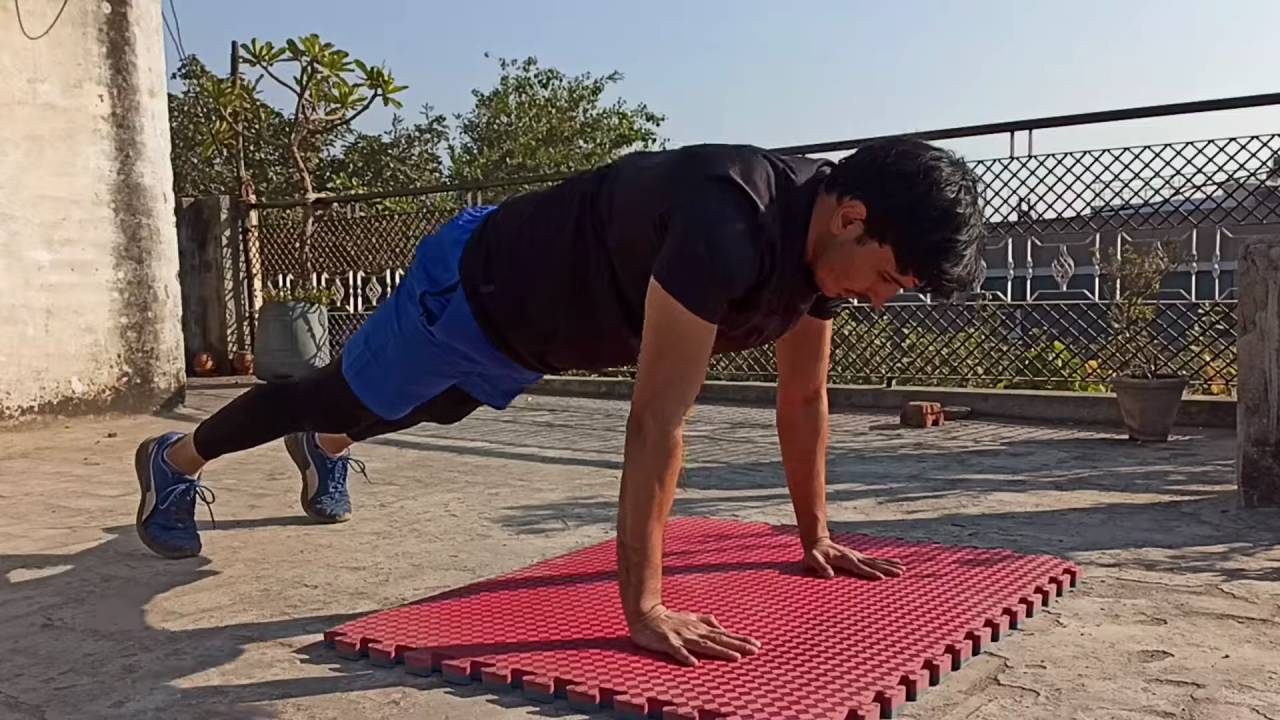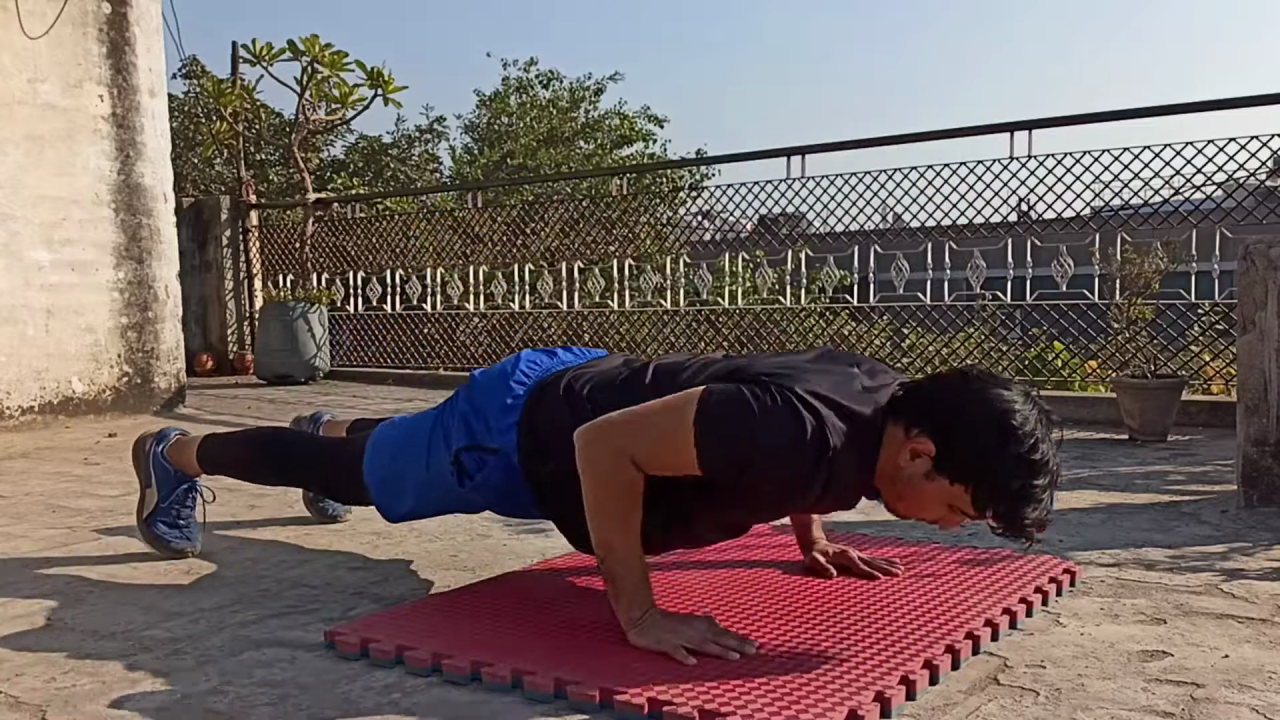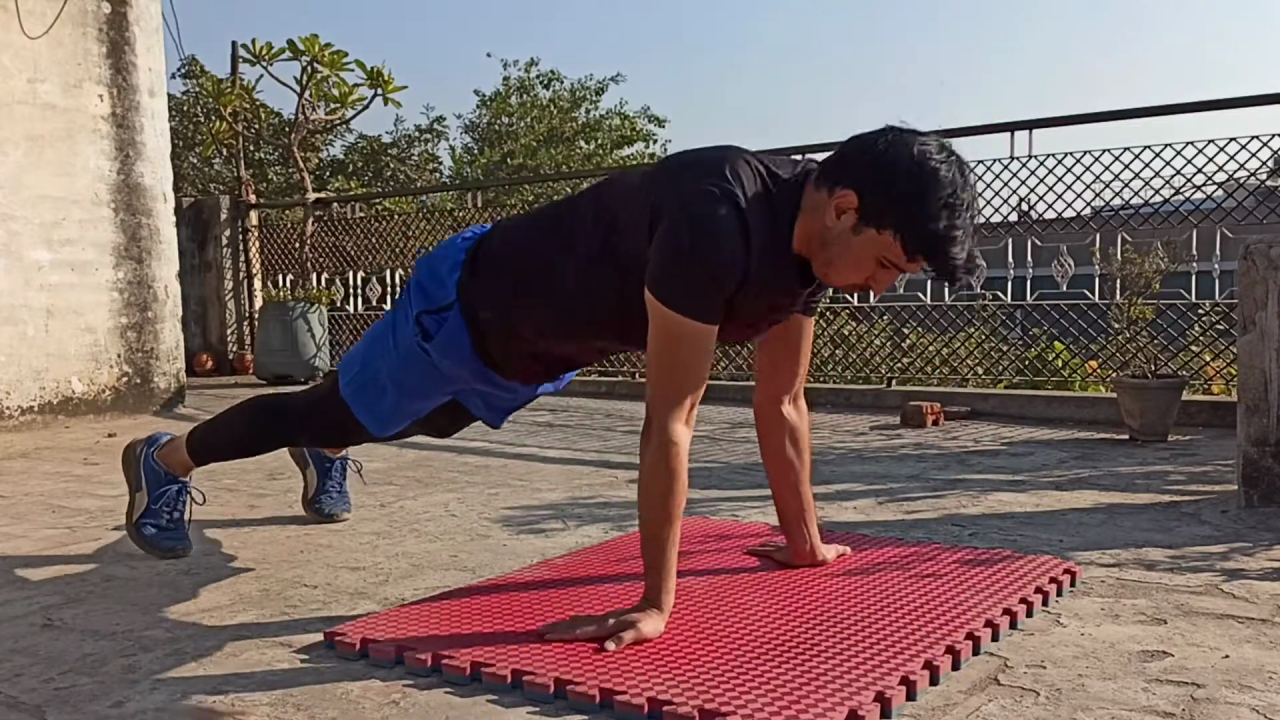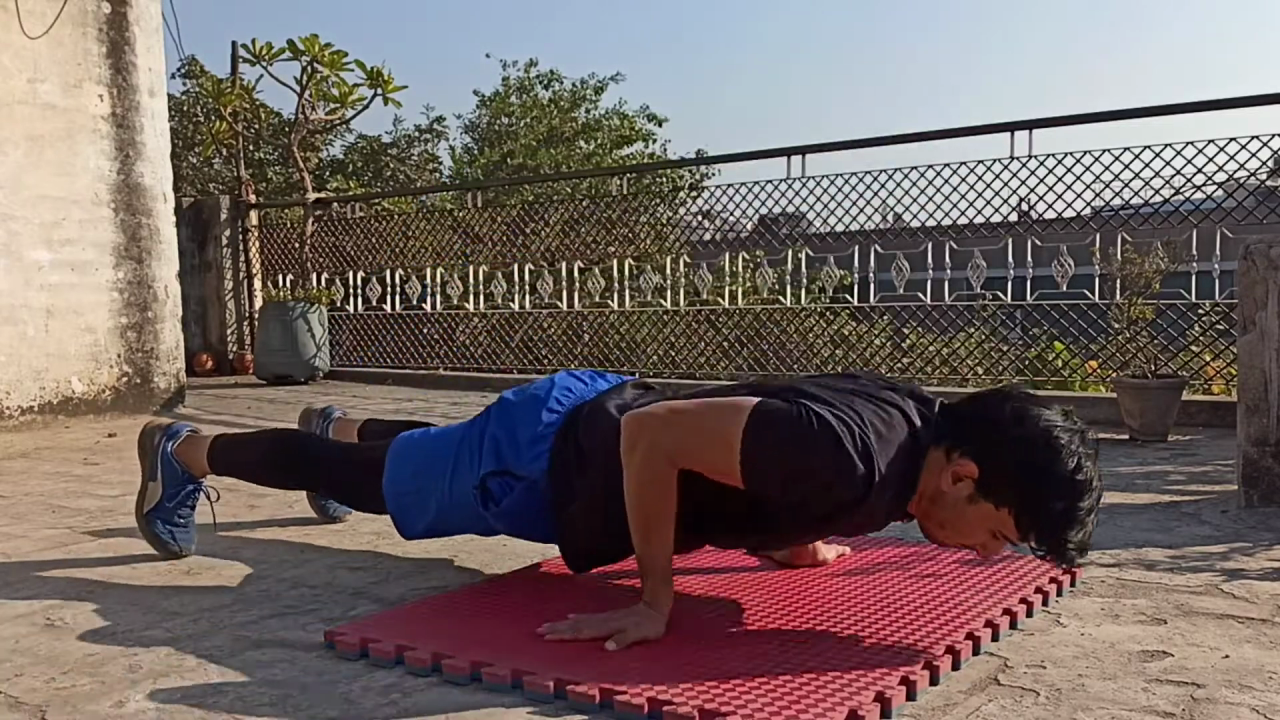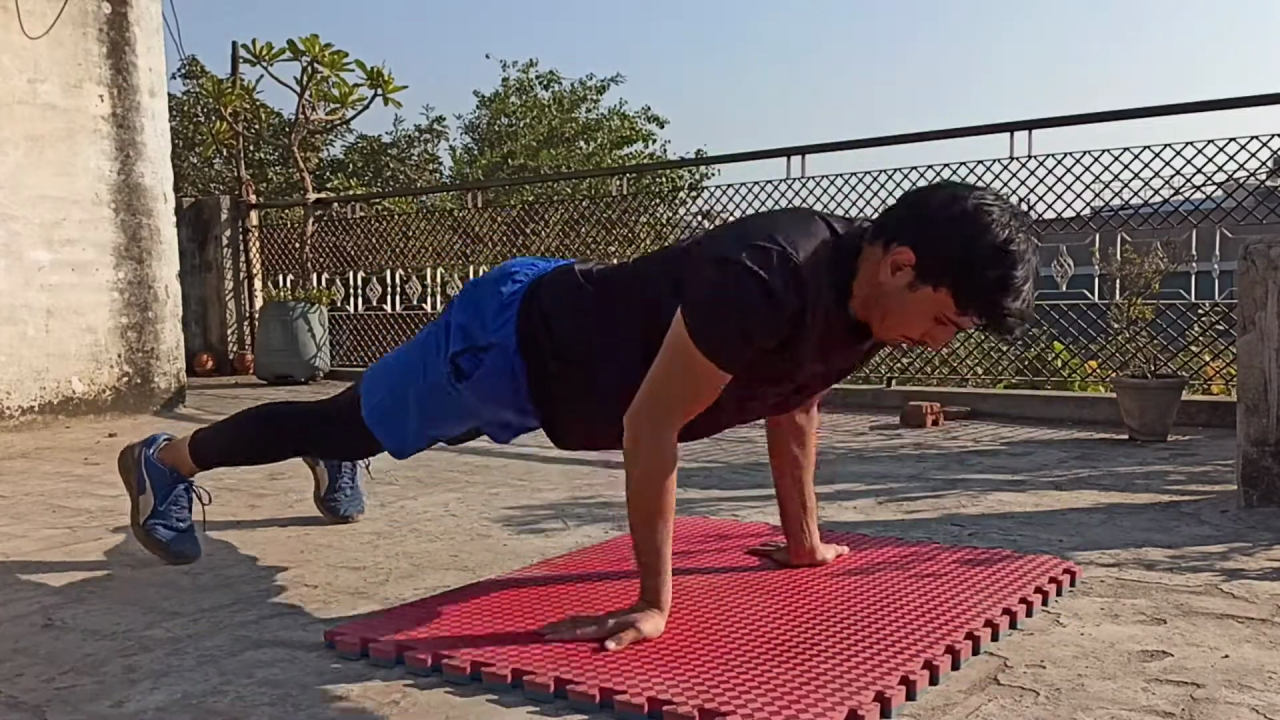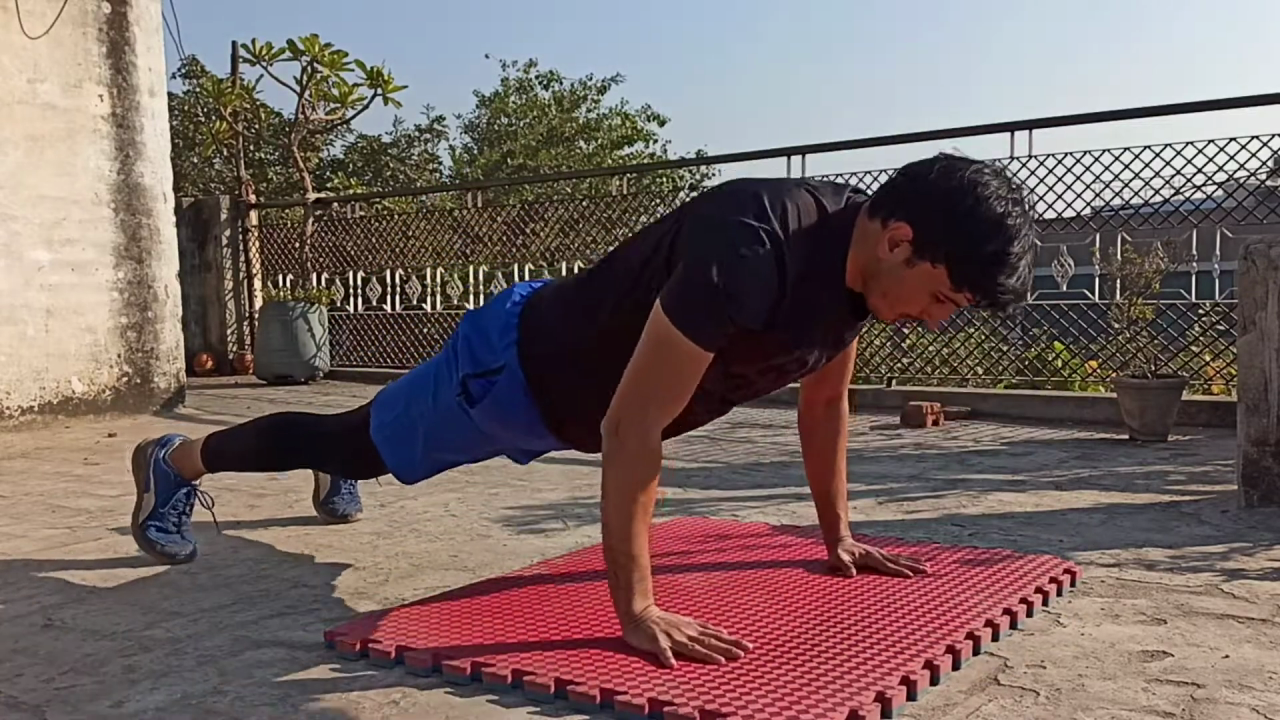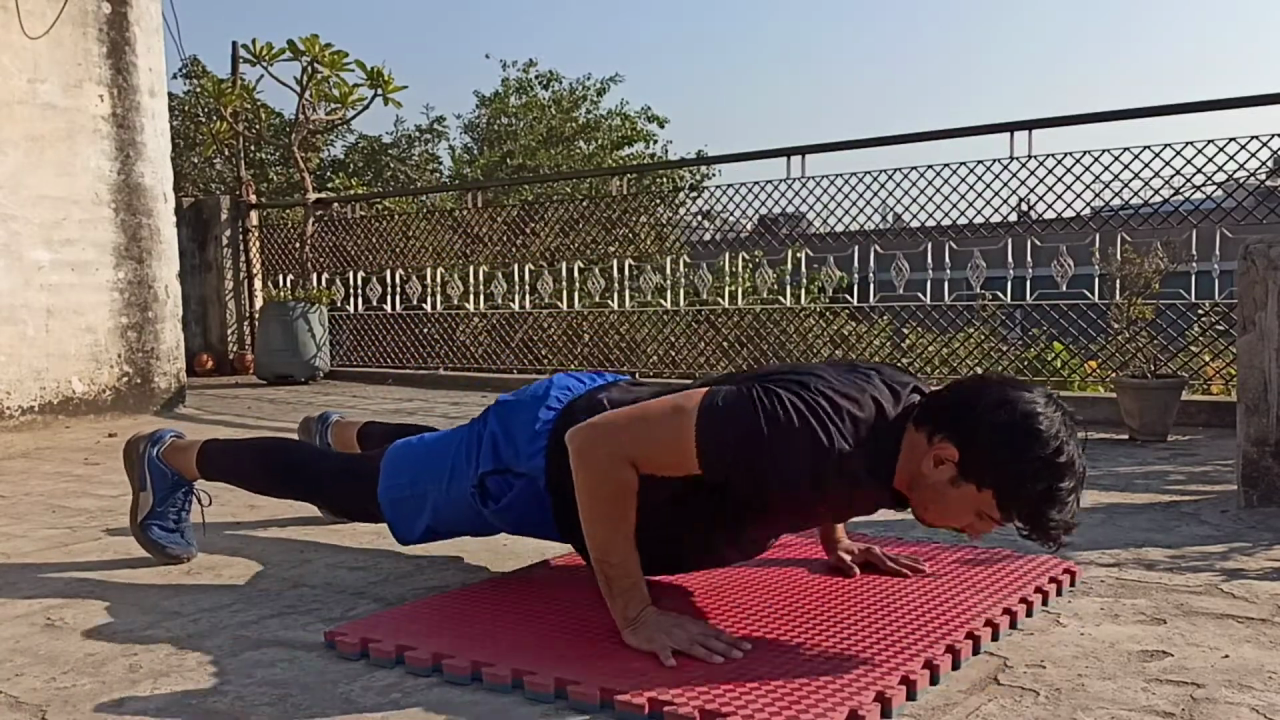
dt=0.7s
person 1, frame 1
left shoulder: (822, 243)
right shoulder: (730, 221)
left elbow: (803, 396)
right elbow: (658, 420)
left wrist: (816, 538)
right wrist: (641, 605)
left hip: (536, 324)
right hip: (473, 286)
left knee: (415, 410)
right knee: (342, 396)
left ankle: (325, 450)
right ankle: (176, 460)
person 1, frame 2
left shoulder: (883, 400)
right shoulder: (793, 422)
right elbow: (602, 445)
left wrist: (813, 538)
right wrist: (639, 612)
left hip: (580, 387)
right hip: (525, 431)
right knee: (352, 479)
left ankle: (330, 429)
right ankle: (176, 457)
person 1, frame 3
left shoulder: (811, 250)
right shoulder: (718, 215)
left elbow: (782, 402)
right elbow: (670, 417)
left wrist: (804, 540)
right wrist: (655, 601)
left hip: (545, 343)
right hip: (465, 307)
left knee: (432, 420)
right knee: (332, 410)
left ankle: (328, 457)
right ankle: (164, 460)
person 1, frame 4
left shoulder: (909, 424)
right shoulder: (850, 462)
right elbow: (652, 432)
left wrist: (803, 540)
right wrist: (653, 601)
left hip: (595, 415)
right hip: (549, 463)
left knee: (432, 452)
right knee: (365, 479)
left ankle: (342, 424)
right ankle: (183, 450)
person 1, frame 5
left shoulder: (859, 298)
right shoulder: (770, 277)
left elbow: (792, 403)
right elbow: (649, 427)
left wrist: (802, 536)
right wrist: (650, 600)
left hip: (571, 337)
right hip: (514, 333)
left knee: (393, 430)
right knee: (351, 421)
left ankle: (337, 461)
right ankle: (167, 462)
person 1, frame 6
left shoulder: (854, 261)
right shoulder: (753, 247)
left elbow: (826, 389)
right elbow: (631, 427)
left wrist: (838, 535)
right wrist: (637, 611)
left hip: (573, 368)
right hip: (519, 363)
right knee: (358, 443)
left ankle: (328, 481)
right ankle: (174, 460)
person 1, frame 7
left shoulder: (906, 408)
right shoulder: (810, 438)
right elbow: (600, 444)
left wrist: (834, 537)
right wrist: (633, 612)
left hip: (595, 417)
right hip: (547, 457)
left knee: (430, 455)
right knee: (346, 488)
left ankle: (340, 431)
right ankle: (173, 455)
